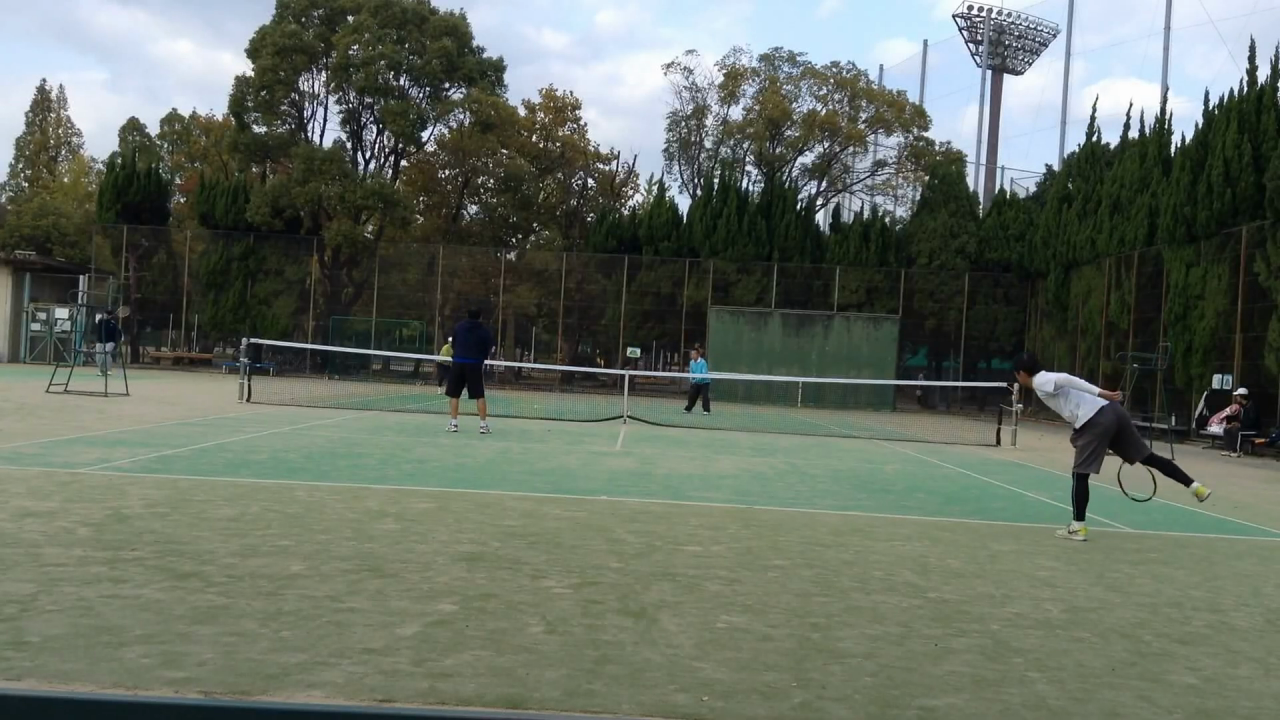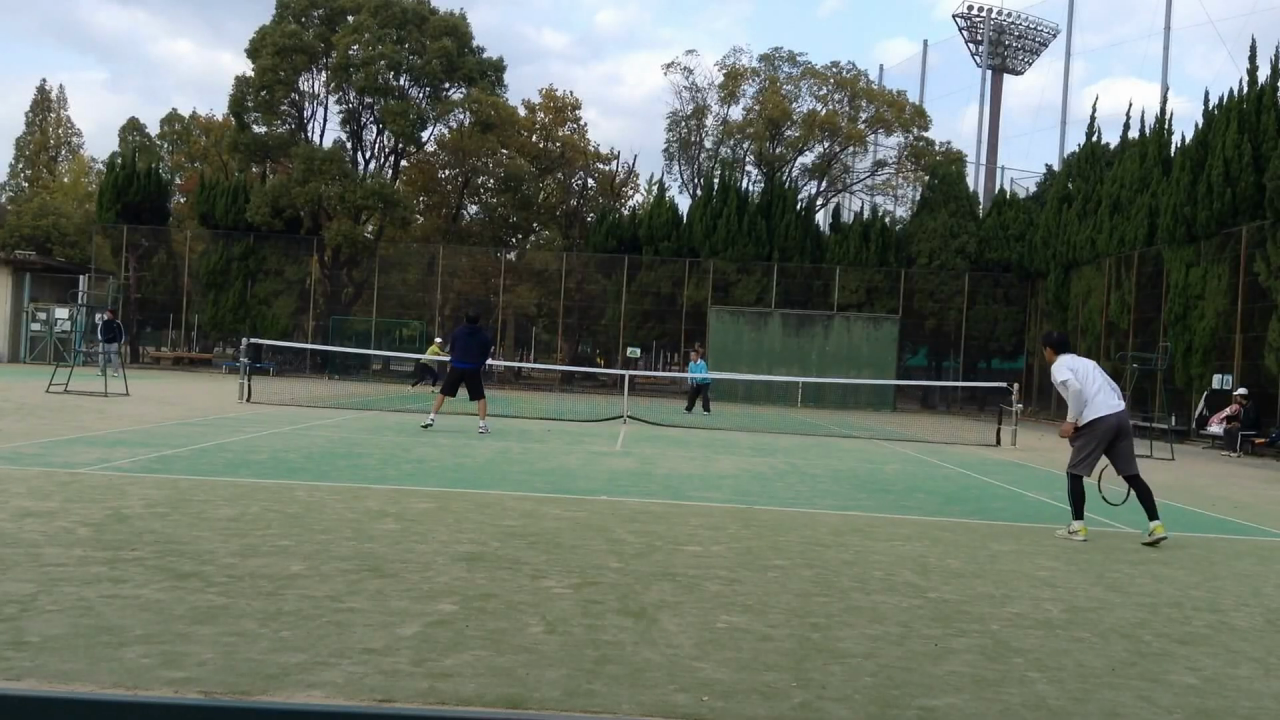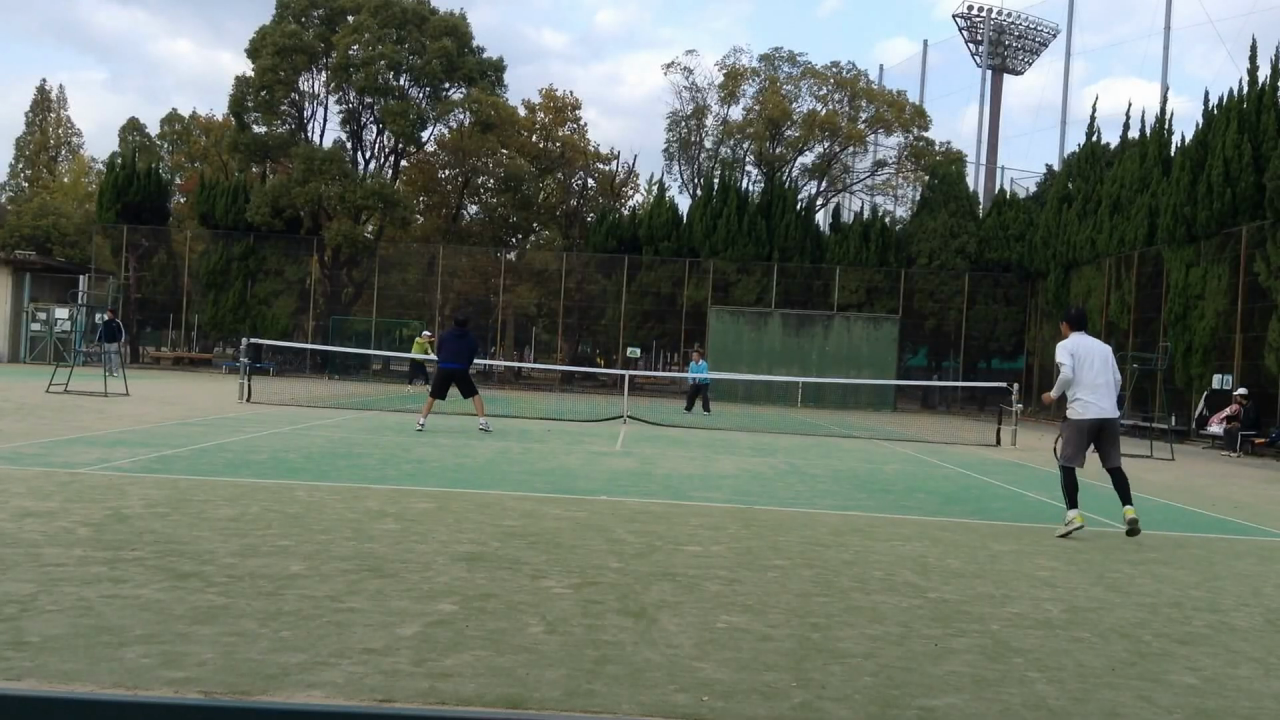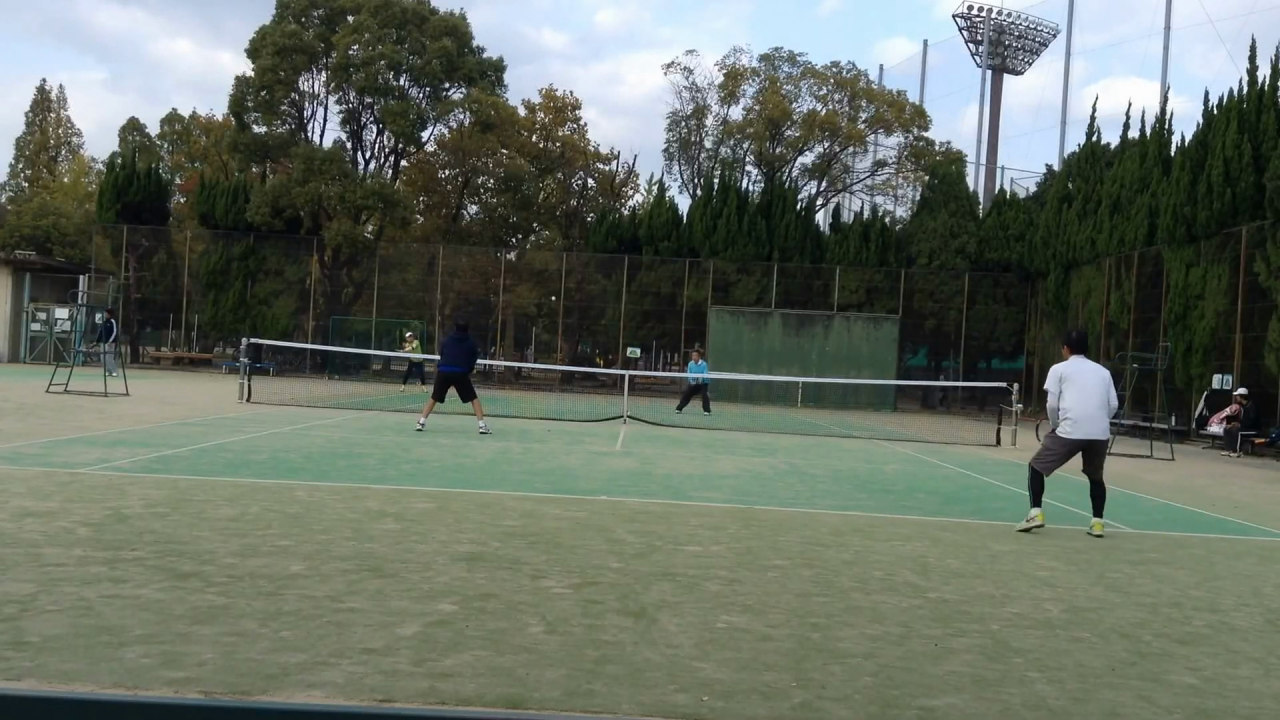
dt=0.3s
person 1, frame 1
left shoulder: (1040, 382)
right shoulder: (1049, 379)
left elbow: (1068, 380)
left wrist: (1100, 394)
left hip: (1094, 419)
right hip: (1113, 410)
left knee: (1081, 473)
right knee: (1147, 457)
left ankle: (1078, 527)
right ankle: (1195, 486)
person 1, frame 2
left shoulder: (1059, 366)
right shoulder: (1088, 362)
left elbow: (1075, 388)
right elbow: (1115, 389)
left wrist: (1071, 421)
left hip: (1095, 421)
right hip: (1119, 416)
left knee: (1075, 473)
right knee: (1132, 476)
left ankle: (1077, 527)
right ankle: (1156, 526)
person 1, frame 3
left shoulder: (1066, 345)
right shoulder: (1104, 347)
left elbow: (1067, 375)
right elbow: (1117, 380)
left wrist: (1054, 395)
left hip: (1081, 414)
right hip: (1110, 415)
left knee: (1067, 465)
right knee: (1114, 467)
left ankle: (1073, 515)
right ankle: (1129, 511)
person 1, frame 4
left shoulder: (1058, 369)
right shoulder: (1103, 371)
left elbow: (1052, 405)
right elbow: (1113, 405)
left wrist: (1054, 425)
left hip: (1069, 432)
right hip: (1099, 435)
left knee: (1036, 467)
right knee: (1095, 477)
left ankle: (1036, 514)
right ankle: (1097, 522)
